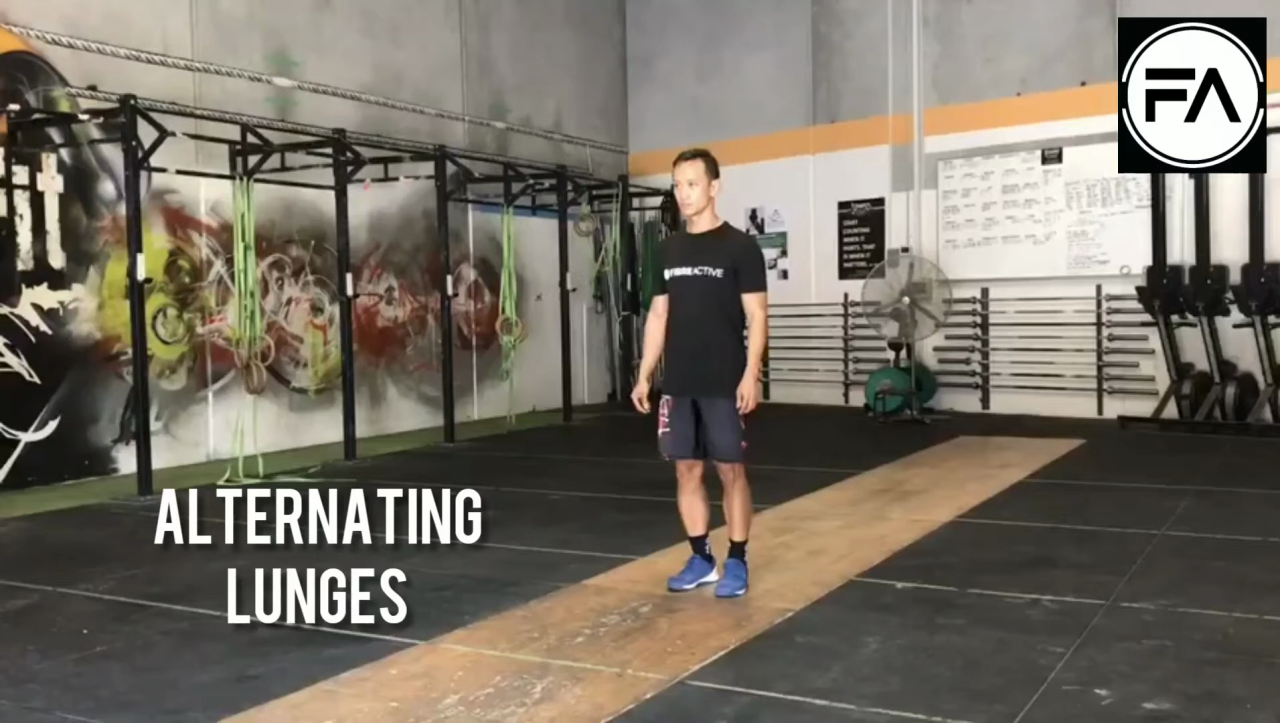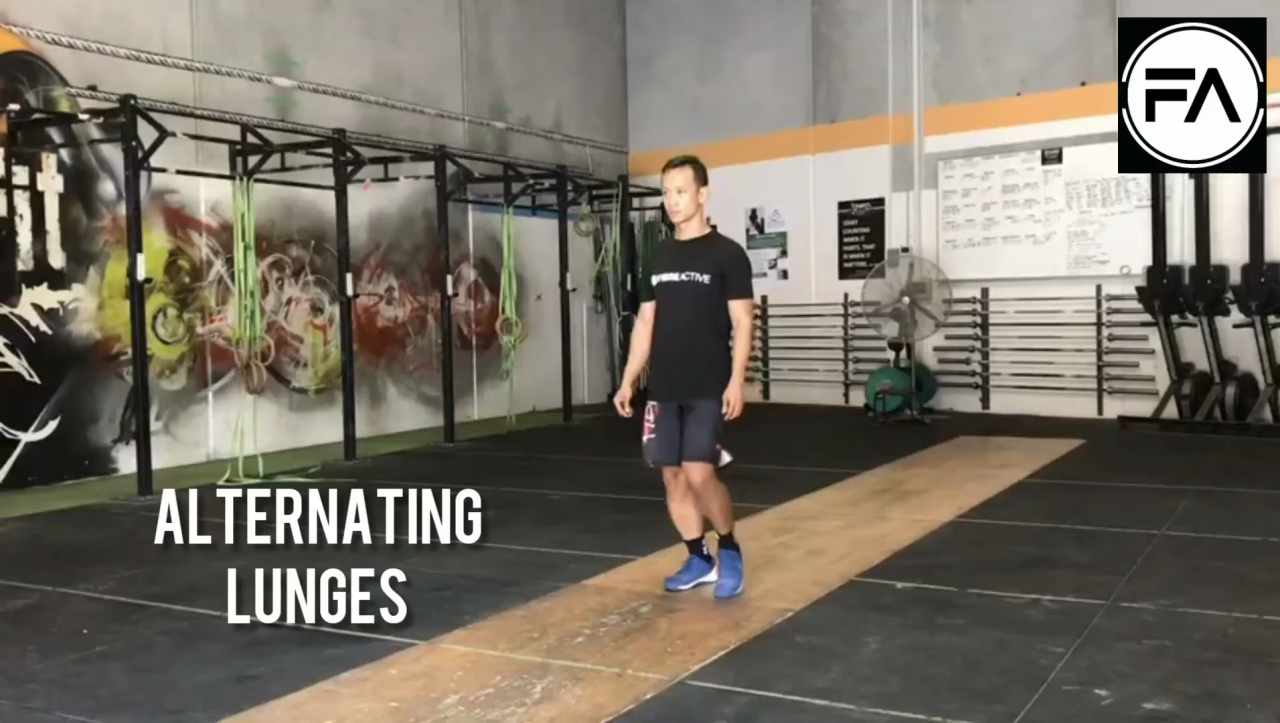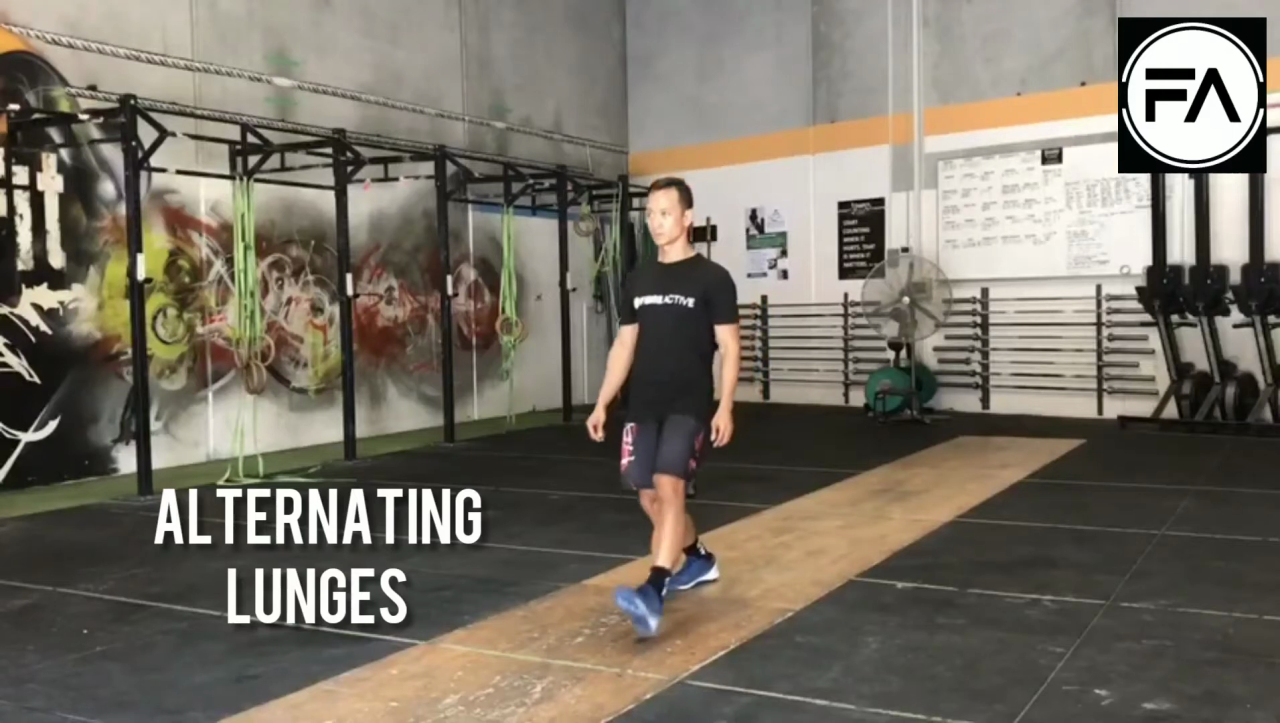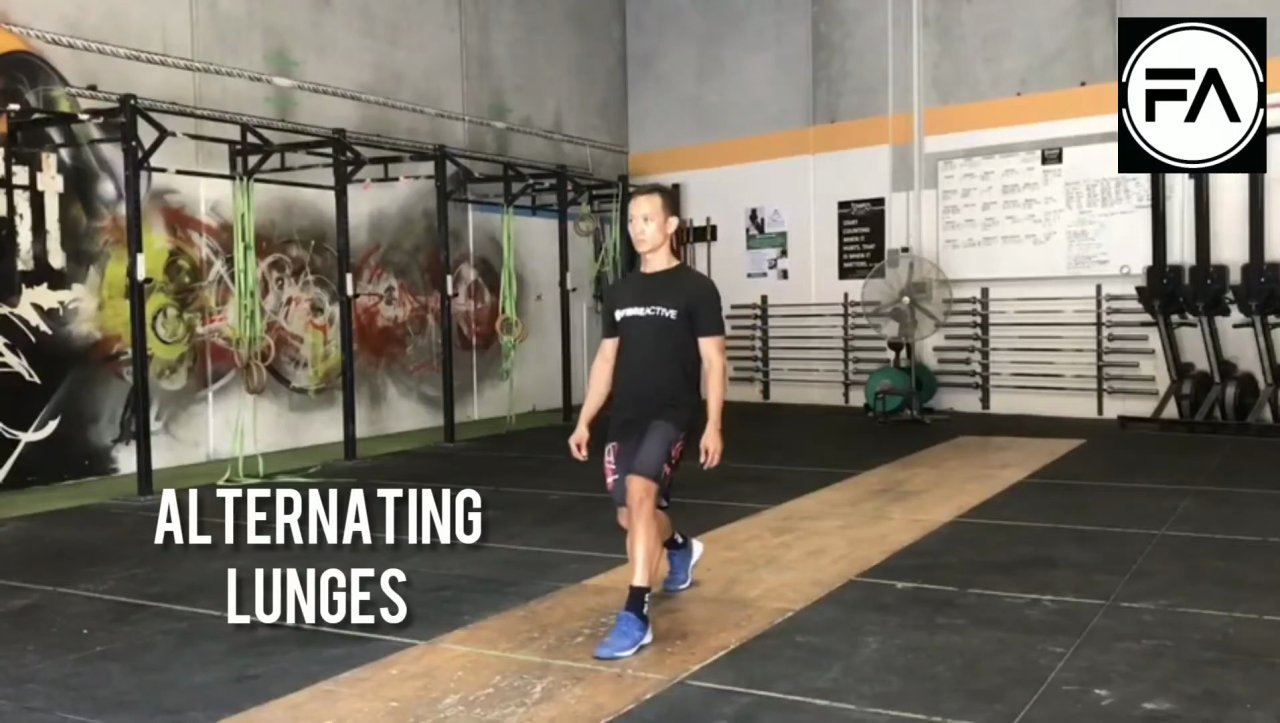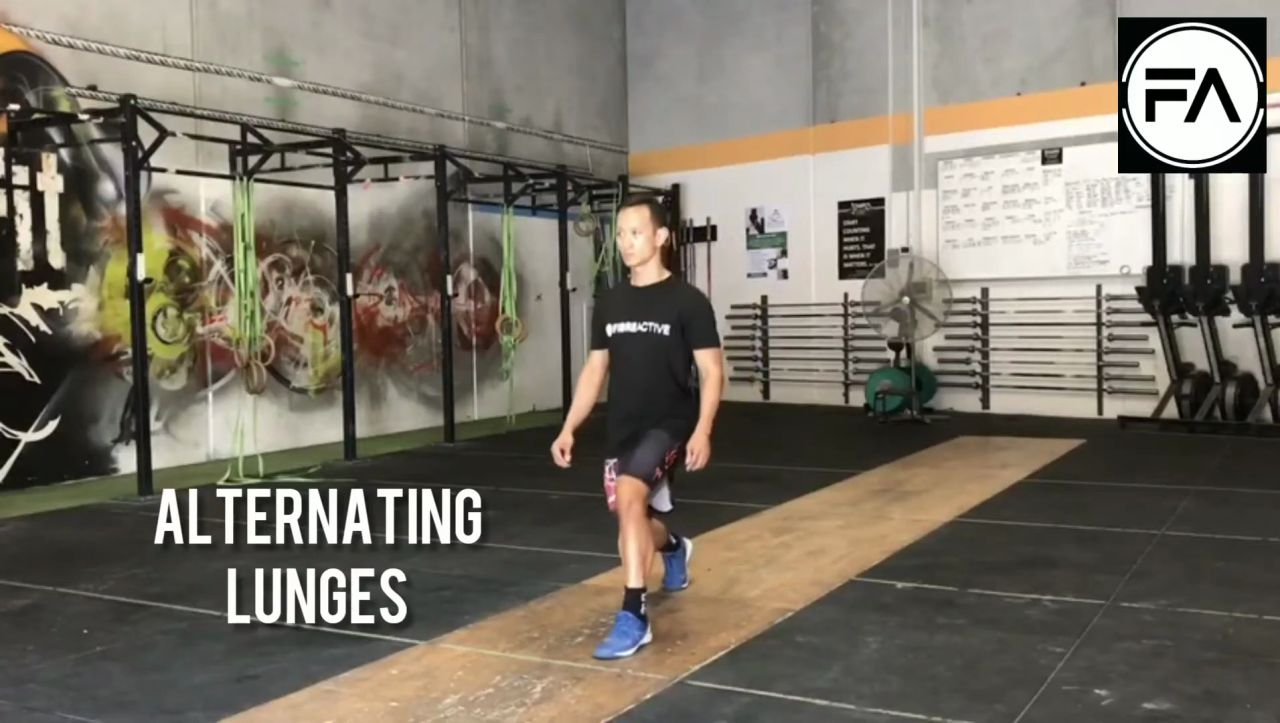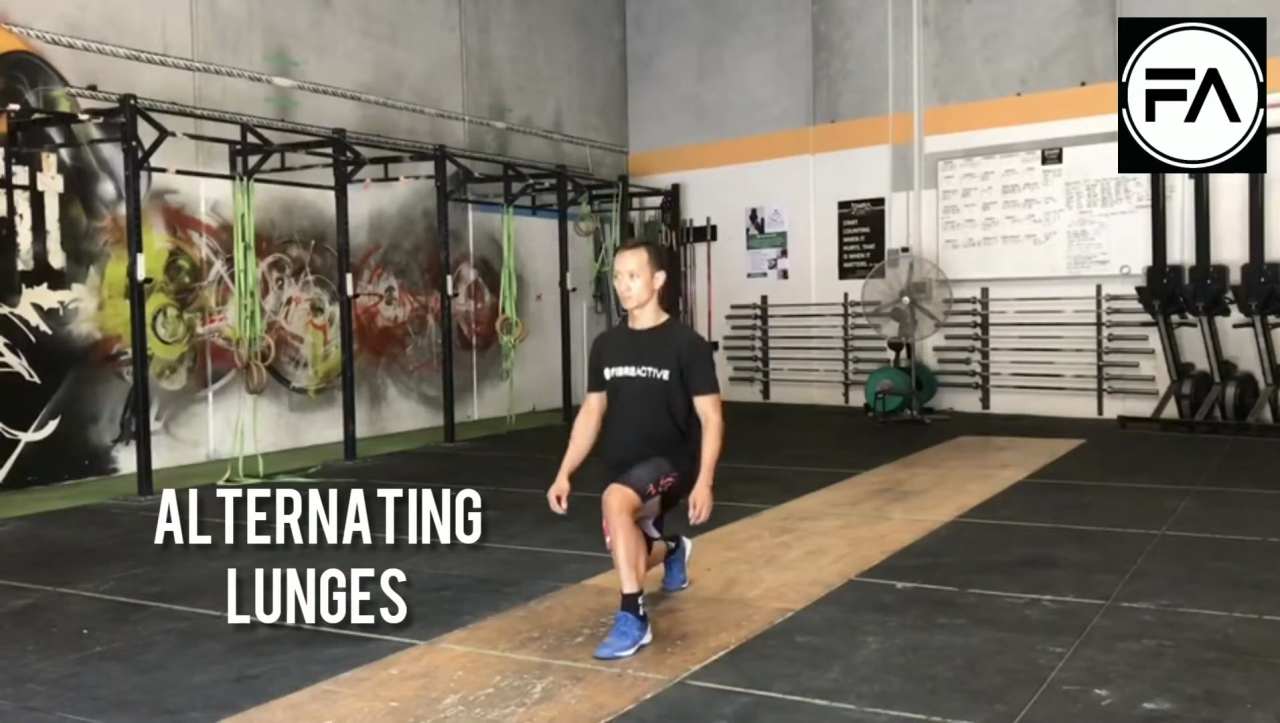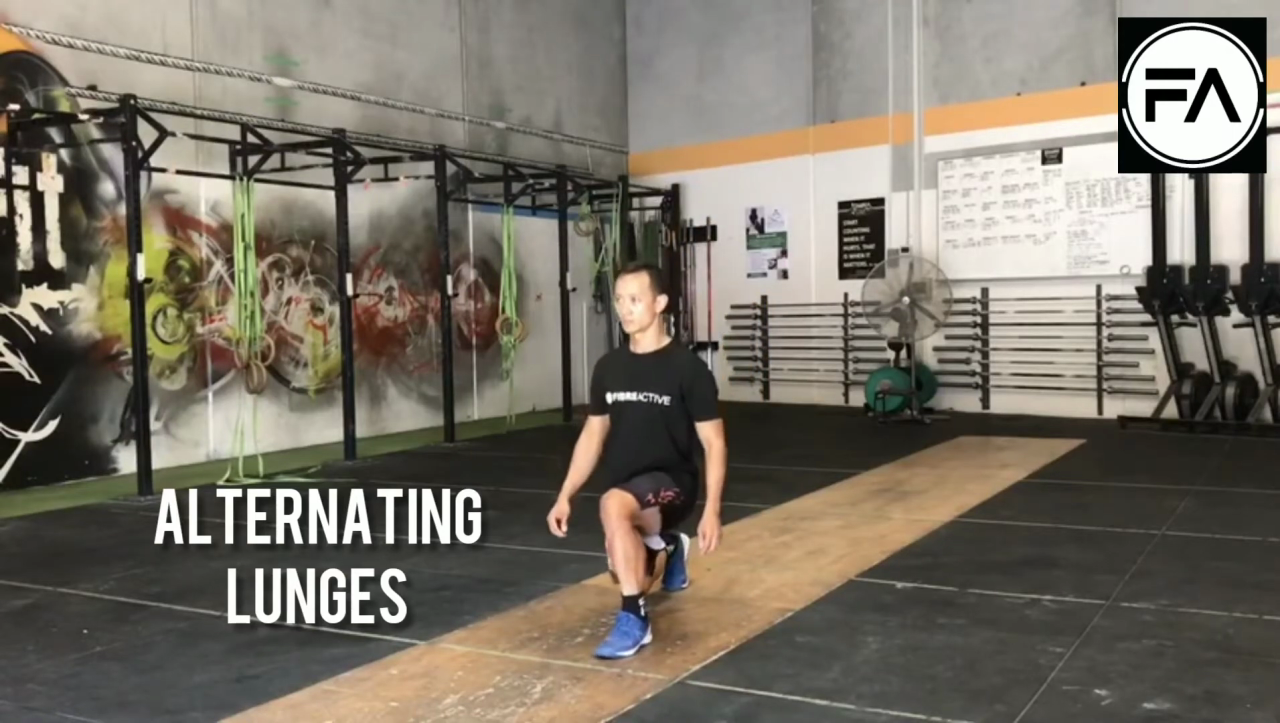
dt=0.3s
person 1, frame 1
left shoulder: (739, 246)
right shoulder: (670, 249)
left elbow: (756, 314)
right elbow: (658, 315)
left wrist: (751, 374)
right wrist: (644, 374)
left hip: (722, 381)
right hip: (678, 382)
left knee: (730, 470)
right knee: (686, 470)
left ankle: (736, 562)
right ankle: (700, 559)
person 1, frame 2
left shoulder: (726, 253)
right shoulder: (659, 256)
left elbow: (743, 322)
right elbow: (646, 322)
left wrist: (737, 381)
right wrist: (628, 380)
left hip: (708, 385)
right hip: (664, 386)
left knee: (698, 471)
right knee: (672, 475)
left ankle: (728, 549)
right ankle: (700, 559)
person 1, frame 3
left shoulder: (711, 277)
right shoulder: (639, 279)
left elbow: (729, 346)
right elbow: (624, 345)
left wrist: (725, 407)
right wrist: (602, 403)
left hip: (688, 405)
right hip: (643, 406)
left knee: (667, 487)
right knee: (651, 498)
left ankle: (652, 593)
right ankle: (699, 560)
person 1, frame 4
left shoulder: (695, 287)
right shoulder: (620, 290)
left elbow: (714, 361)
right elbow: (606, 358)
left wrist: (713, 426)
right wrist: (584, 421)
left hip: (672, 414)
right hip: (624, 417)
left knee: (640, 496)
right knee: (630, 515)
left ankle: (635, 616)
right ankle: (680, 547)
person 1, frame 5
left shoulder: (687, 301)
right shoulder: (609, 303)
left elbow: (711, 371)
right elbow: (595, 369)
left wrist: (702, 431)
right wrist: (569, 428)
left hip: (669, 425)
right hip: (623, 430)
left knee: (629, 496)
right knee: (634, 524)
left ankle: (634, 616)
right ankle: (674, 547)
person 1, frame 6
left shoulder: (686, 345)
right shoulder: (606, 345)
left elbow: (711, 418)
right elbow: (591, 412)
left wrist: (704, 482)
right wrist: (564, 473)
left hip: (670, 462)
right hip: (624, 468)
left knee: (615, 502)
right knee: (629, 562)
left ankle: (633, 619)
right ankle: (672, 547)
person 1, frame 7
left shoulder: (688, 369)
right shoulder: (608, 367)
left elbow: (714, 443)
right elbow: (593, 435)
left wrist: (712, 510)
right wrist: (564, 497)
left hip: (672, 480)
right hip: (628, 485)
left knee: (613, 506)
right knee: (630, 577)
left ankle: (633, 620)
right ankle: (670, 546)
